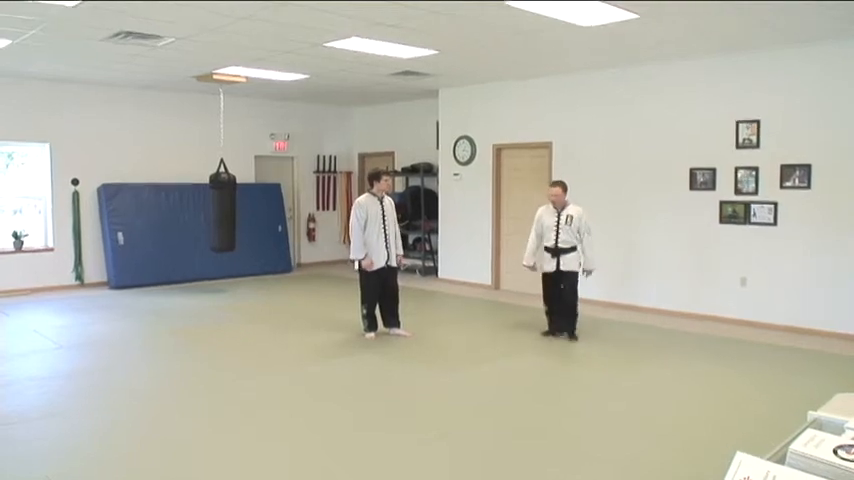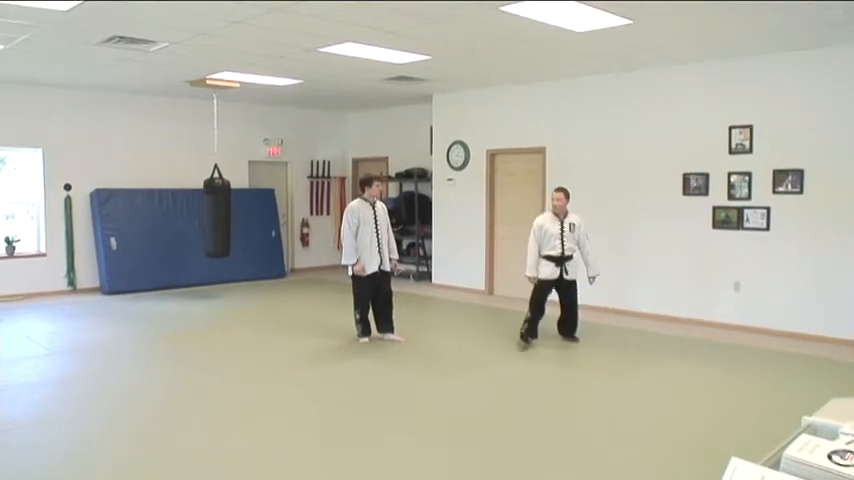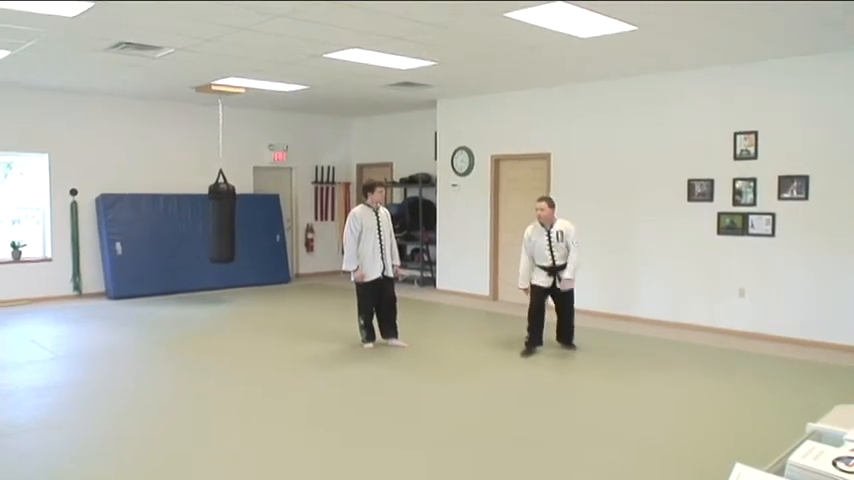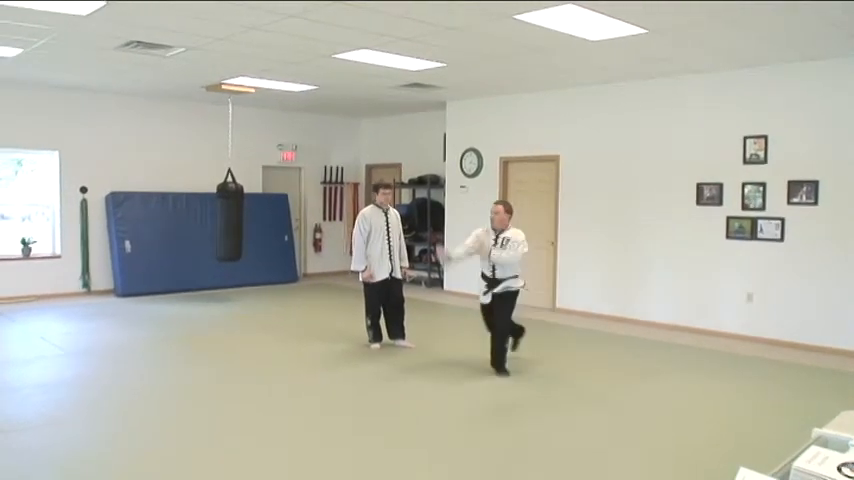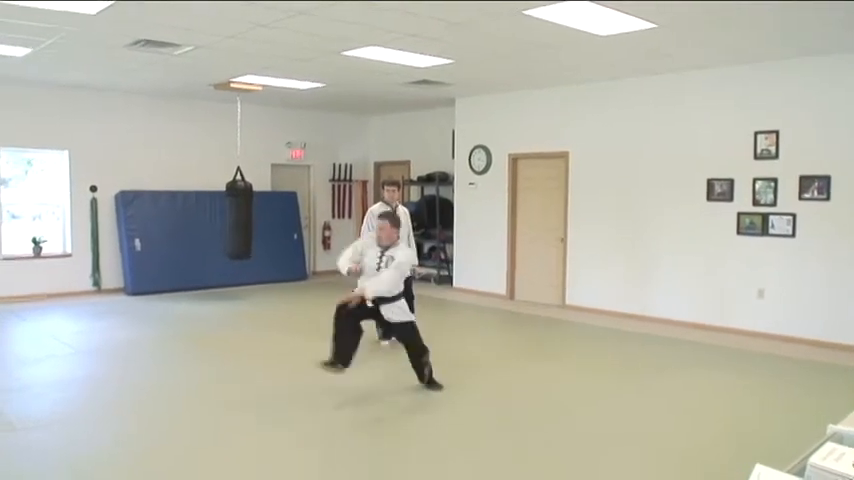
dt=0.7s
person 1, frame 1
left shoulder: (577, 212)
right shoulder: (542, 212)
left elbow: (585, 238)
right elbow: (535, 236)
left wrist: (588, 263)
right wrist: (530, 259)
left hip: (569, 258)
right hip: (549, 259)
left knee: (569, 295)
right knee: (551, 296)
left ankle: (570, 329)
right ankle: (555, 327)
person 1, frame 2
left shoulder: (576, 221)
right shoulder: (541, 220)
left elbow: (585, 246)
right elbow: (533, 246)
left wrist: (591, 270)
right wrist: (531, 271)
left hip: (568, 268)
right hip: (547, 267)
left knee: (570, 303)
right knee: (537, 301)
left ankle: (567, 332)
right ankle: (527, 335)
person 1, frame 3
left shoulder: (566, 227)
right shoulder: (531, 231)
left elbow: (574, 252)
right elbow: (526, 258)
left wrist: (568, 276)
right wrist: (524, 282)
left hip: (563, 276)
right hip: (541, 275)
left knee: (566, 311)
right knee: (535, 308)
left ankle: (566, 339)
right ankle: (532, 344)
person 1, frame 4
left shoulder: (517, 236)
right shoulder: (482, 233)
left elbow: (513, 258)
right elbow: (466, 248)
left wrist: (491, 254)
right wrist: (451, 255)
left hip: (508, 285)
right hip: (488, 285)
left knee: (501, 323)
right knee: (494, 322)
left ankle: (499, 363)
right ankle: (516, 331)
person 1, frame 5
left shoulder: (405, 254)
right shoulder: (368, 242)
left elbow: (390, 277)
right elbow: (346, 258)
left wrist: (361, 293)
right wrist: (350, 267)
left hip: (392, 305)
right hip: (366, 299)
left knee: (414, 344)
right knee: (344, 314)
left ankle: (427, 378)
right ankle: (341, 359)
person 2, frame 1
left shoulder: (389, 202)
right shoulder: (362, 203)
right elbow: (356, 231)
left wrist: (398, 252)
right wrist: (362, 256)
left hip: (389, 258)
right hip: (371, 258)
left knee: (391, 292)
right knee: (370, 295)
left ankle: (393, 325)
right ankle: (370, 328)
person 2, frame 2
left shoulder: (381, 207)
right shoulder: (353, 208)
left elbow: (388, 233)
right elbow: (348, 236)
left wrist: (393, 256)
right wrist: (354, 262)
left hip: (382, 262)
right hip: (363, 264)
left knee: (384, 297)
right knee: (362, 300)
left ankle: (387, 330)
right ankle: (363, 332)
person 2, frame 3
left shoulder: (385, 213)
right shoulder: (356, 214)
left elbow: (391, 239)
right elbow: (350, 242)
left wrist: (395, 262)
right wrist: (354, 268)
left hip: (385, 268)
right hip: (366, 269)
left knee: (388, 303)
right knee: (366, 306)
left ankle: (391, 336)
right ankle: (368, 338)
person 2, frame 4
left shoulder: (395, 214)
right shoulder: (366, 214)
left elbow: (400, 240)
right elbow: (358, 242)
left wrist: (404, 264)
right wrist: (363, 268)
left hip: (394, 269)
right hip: (374, 270)
left knee: (396, 304)
right knee: (373, 307)
left ankle: (398, 336)
right ankle: (375, 338)
person 2, frame 5
left shoulder: (404, 211)
right shoulder: (374, 211)
left elbow: (409, 237)
right elbow: (367, 239)
left knee: (407, 300)
right ankle: (384, 335)
